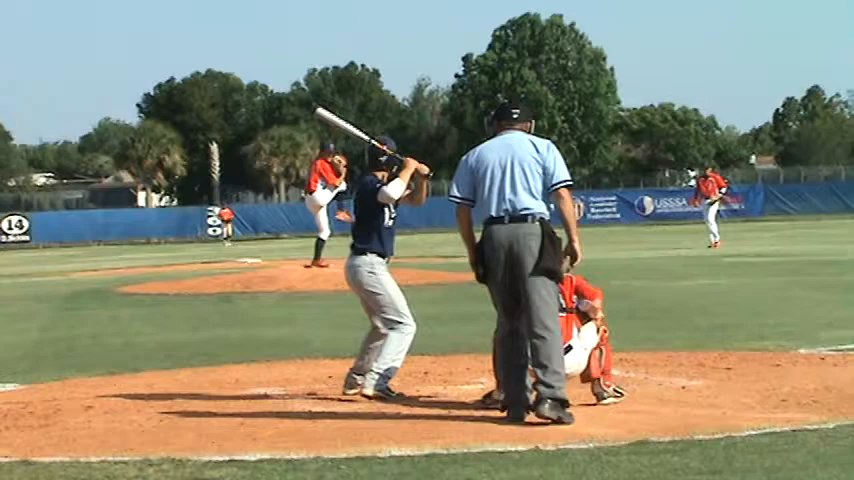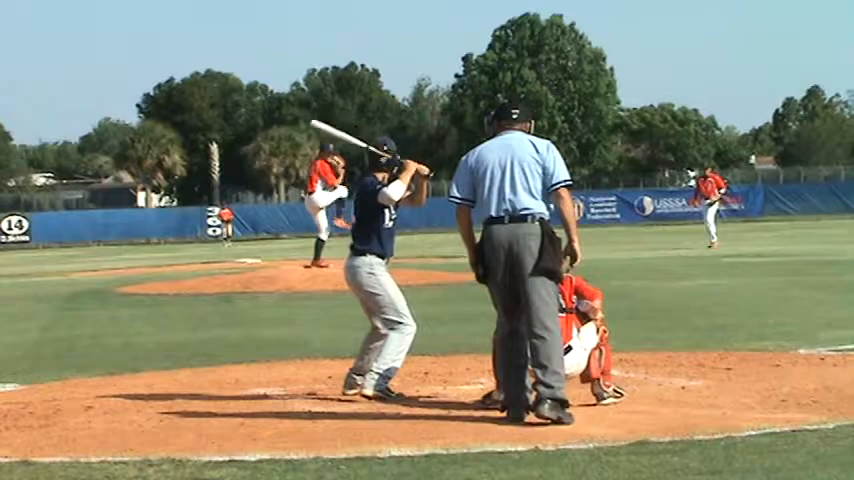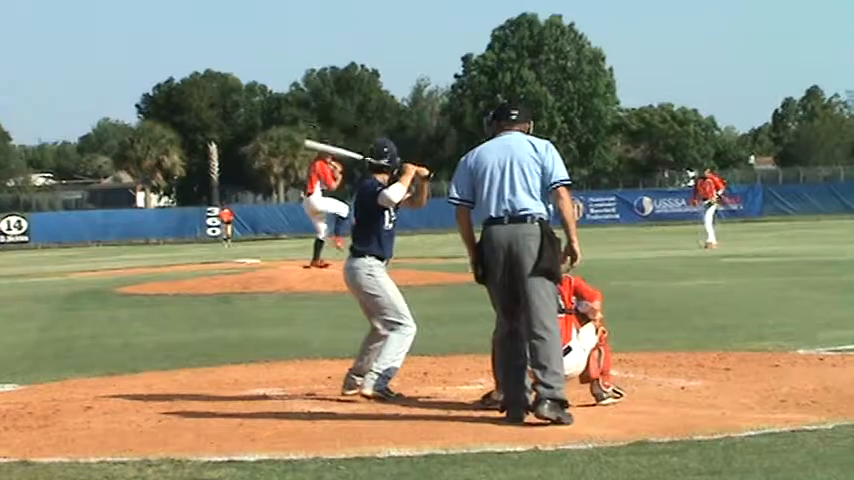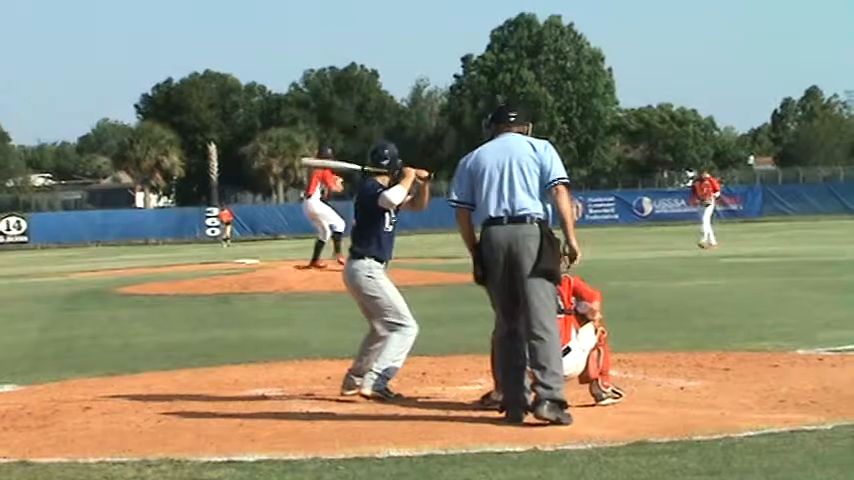
dt=0.1s
person 1, frame 1
left shoulder: (475, 155)
right shoulder: (542, 147)
left elbow: (463, 209)
right elbow: (561, 194)
left wrist: (472, 251)
right wrist: (574, 239)
left hip: (494, 238)
right hip: (532, 233)
left knee: (508, 322)
right knee: (542, 319)
left ankle: (515, 403)
right ankle: (550, 396)
person 1, frame 2
left shoulder: (475, 155)
right shoulder: (542, 147)
left elbow: (463, 210)
right elbow: (561, 194)
left wrist: (472, 251)
right wrist: (573, 239)
left hip: (494, 238)
right hip: (532, 233)
left knee: (508, 322)
right knee: (542, 319)
left ankle: (515, 403)
right ankle: (550, 397)
person 1, frame 3
left shoulder: (473, 156)
right shoulder: (541, 147)
left elbow: (462, 210)
right elbow: (561, 193)
left wrist: (473, 252)
right wrist: (573, 239)
left hip: (493, 238)
right hip: (532, 233)
left knee: (507, 323)
right knee: (541, 320)
left ankle: (515, 403)
right ankle: (549, 397)
person 1, frame 4
left shoulder: (472, 158)
right shoulder: (540, 147)
left elbow: (463, 213)
right elbow: (559, 191)
left wrist: (475, 252)
right wrist: (571, 236)
left hip: (492, 238)
right hip: (531, 234)
left knee: (506, 323)
right knee: (541, 320)
left ankle: (514, 404)
right ankle: (548, 398)
person 2, frame 1
left shoulder: (383, 184)
right shoulder: (368, 183)
left elbow: (416, 199)
right elbow: (391, 194)
left wrist: (421, 177)
right wrist: (407, 169)
left hip: (368, 265)
right hip: (368, 265)
left knee: (384, 325)
right knee: (403, 325)
left ankle: (356, 379)
right ankle: (375, 384)
person 2, frame 2
left shoulder: (383, 185)
right shoulder: (368, 184)
left elbow: (416, 200)
right elbow: (391, 195)
left wrist: (421, 178)
right wrist: (407, 171)
left hip: (367, 266)
right hip: (368, 266)
left knee: (383, 326)
right knee: (403, 325)
left ankle: (356, 380)
right ankle: (375, 384)
person 2, frame 3
left shoulder: (383, 186)
right shoulder: (369, 186)
left elbow: (417, 202)
right elbow: (392, 197)
left wrist: (422, 180)
right wrist: (408, 174)
left hip: (365, 267)
right hip: (367, 268)
left knee: (383, 327)
right knee: (404, 326)
left ankle: (355, 380)
right ankle: (374, 384)
person 2, frame 4
left shoulder: (384, 188)
right shoulder: (370, 188)
left elbow: (418, 205)
right elbow: (392, 199)
left wrist: (423, 183)
right wrist: (408, 177)
left hip: (364, 269)
right hip: (367, 269)
left knee: (383, 327)
right knee: (405, 327)
left ankle: (354, 380)
right ankle: (374, 384)
person 3, frame 1
right shoulder: (571, 281)
right elbow: (596, 303)
right wrist: (595, 315)
right hip: (572, 363)
right knee: (598, 327)
left ankle: (502, 393)
right ankle: (603, 388)
person 3, frame 2
right shoulder: (570, 281)
right elbow: (596, 303)
right hip: (572, 363)
right knee: (598, 327)
left ankle: (502, 394)
right ankle: (603, 388)
person 3, frame 3
right shoulder: (569, 281)
right elbow: (595, 303)
right hip: (572, 364)
right knee: (597, 327)
left ankle: (501, 394)
right ankle: (602, 389)
person 3, frame 4
right shoulder: (569, 281)
right elbow: (594, 304)
right wrist: (590, 315)
right hip: (571, 364)
right knee: (596, 327)
left ankle: (500, 394)
right ankle: (601, 389)
person 4, frame 1
left shoulder: (317, 163)
right shoulder: (323, 165)
left elbow: (331, 178)
right elbow: (335, 183)
left wrist: (339, 169)
right wrist: (343, 173)
left hip: (311, 200)
right hip: (318, 196)
left knee: (324, 231)
right knee: (341, 184)
left ankle: (316, 260)
right ankle: (340, 212)
person 4, frame 2
left shoulder: (316, 163)
right shoulder: (323, 165)
left elbow: (328, 181)
right elbow: (334, 184)
left wrist: (337, 170)
right wrist: (341, 175)
left hip: (310, 201)
right hip: (317, 197)
left knee: (323, 231)
right knee: (342, 190)
left ankle: (316, 260)
right ankle: (339, 218)
person 4, frame 3
left shoulder: (314, 165)
right shoulder: (322, 166)
right elbow: (332, 186)
left wrist: (335, 173)
right wrist: (339, 177)
left hip: (309, 203)
right hip: (315, 200)
left knee: (323, 232)
right knee: (343, 208)
left ankle: (315, 261)
right ankle: (337, 236)
person 4, frame 4
left shoulder: (316, 169)
right shoulder: (324, 170)
right elbow: (333, 188)
left wrist: (334, 181)
right wrist: (339, 186)
left hip: (309, 205)
right hip: (314, 204)
left knee: (325, 233)
right knee: (339, 224)
left ankle: (314, 261)
right ankle: (338, 253)
